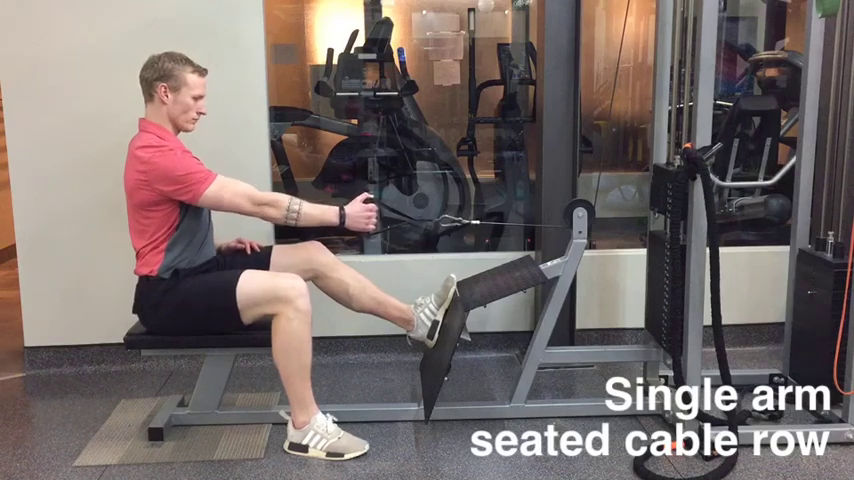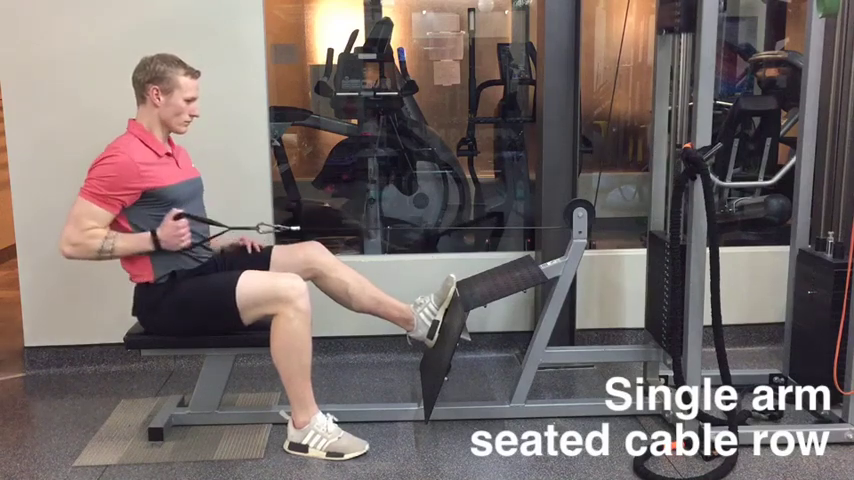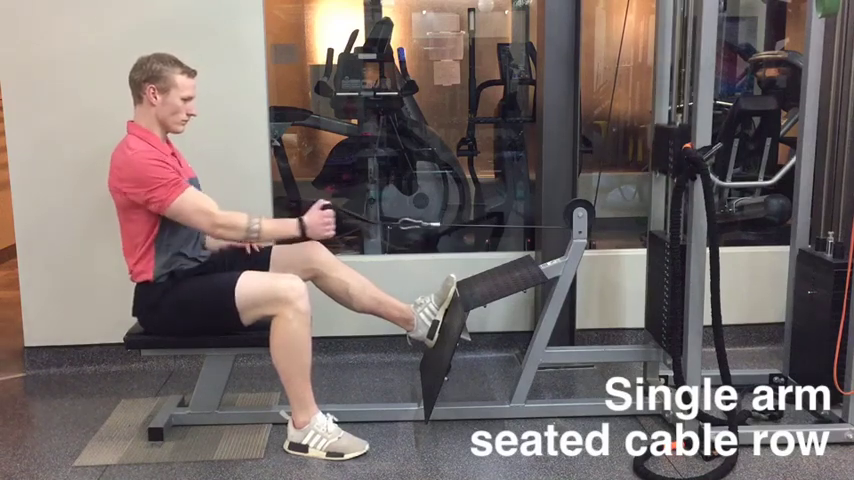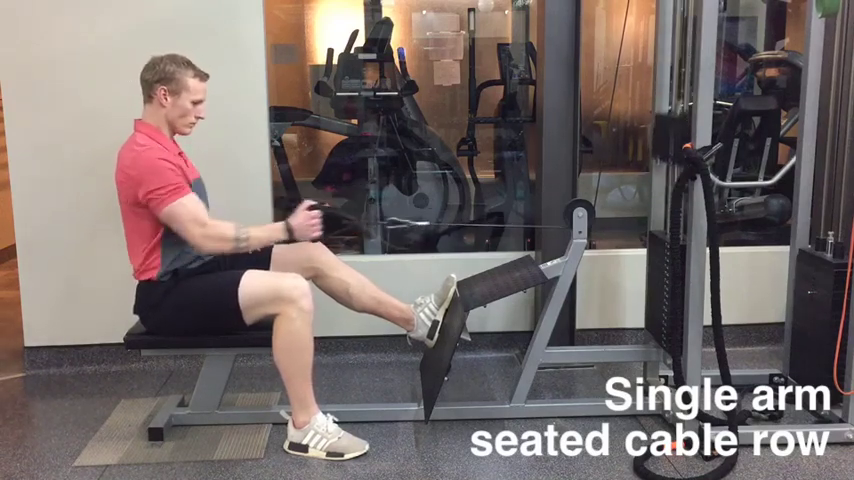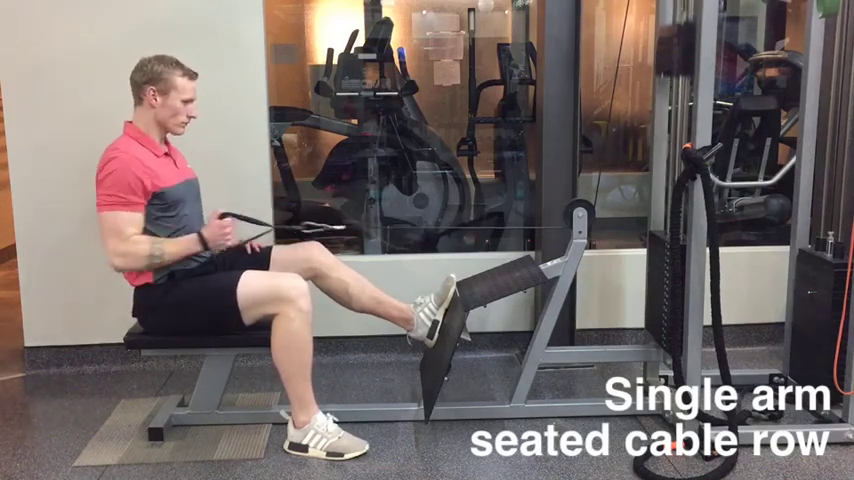
dt=1s
person 1, frame 1
left shoulder: (158, 145)
right shoulder: (159, 156)
right elbow: (259, 202)
left wrist: (221, 246)
right wrist: (341, 215)
left hip: (194, 269)
right hip: (169, 293)
left knee: (312, 255)
right knee: (290, 291)
left ankle: (414, 320)
right ankle: (305, 426)
person 1, frame 2
left shoulder: (171, 150)
right shoulder: (123, 160)
right elbow: (74, 240)
left wrist: (223, 244)
right wrist: (156, 239)
left hip: (201, 269)
right hip: (167, 295)
left knee: (311, 255)
right knee: (289, 291)
left ankle: (414, 320)
right ankle: (304, 426)
person 1, frame 3
left shoulder: (159, 148)
right shoulder: (138, 158)
right elbow: (217, 222)
left wrist: (224, 246)
right wrist: (301, 225)
left hip: (194, 269)
right hip: (167, 294)
left knee: (312, 255)
right knee: (289, 292)
left ankle: (415, 320)
right ankle: (305, 427)
person 1, frame 4
left shoulder: (162, 147)
right shoulder: (146, 156)
right elbow: (207, 235)
left wrist: (247, 241)
right wrist: (287, 229)
left hip: (194, 271)
right hip: (169, 293)
left knee: (312, 255)
right knee: (292, 292)
left ankle: (416, 320)
right ankle: (306, 427)
person 1, frame 5
left shoulder: (164, 150)
right shoulder: (125, 160)
right elbow: (123, 254)
left wrist: (219, 242)
right wrist: (203, 239)
left hip: (197, 270)
right hip: (166, 294)
left knee: (311, 255)
right knee: (290, 291)
left ankle: (415, 320)
right ankle: (305, 426)
